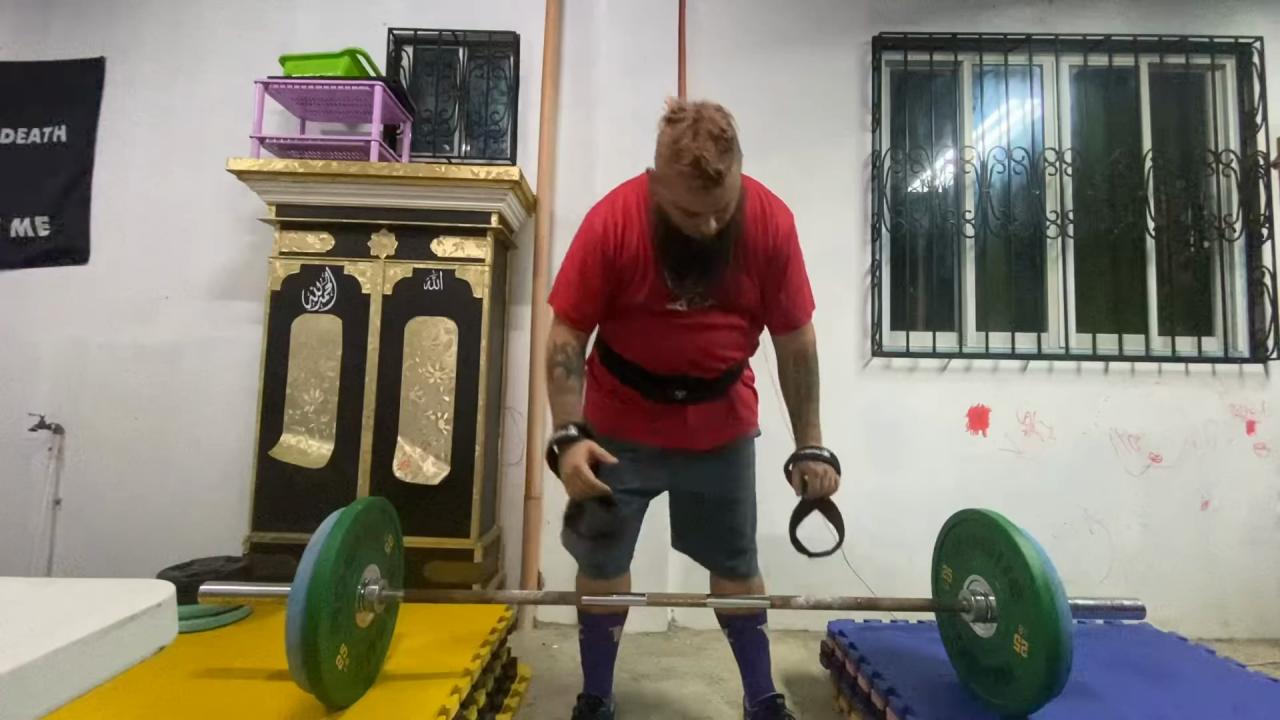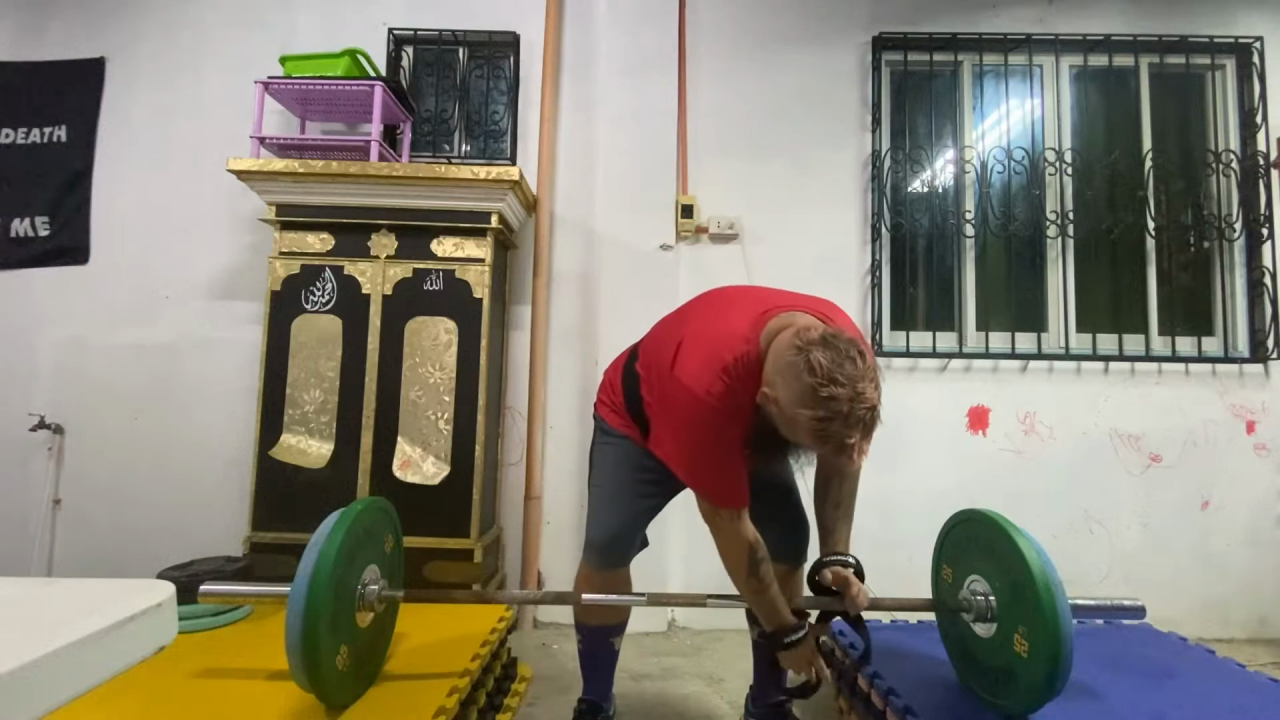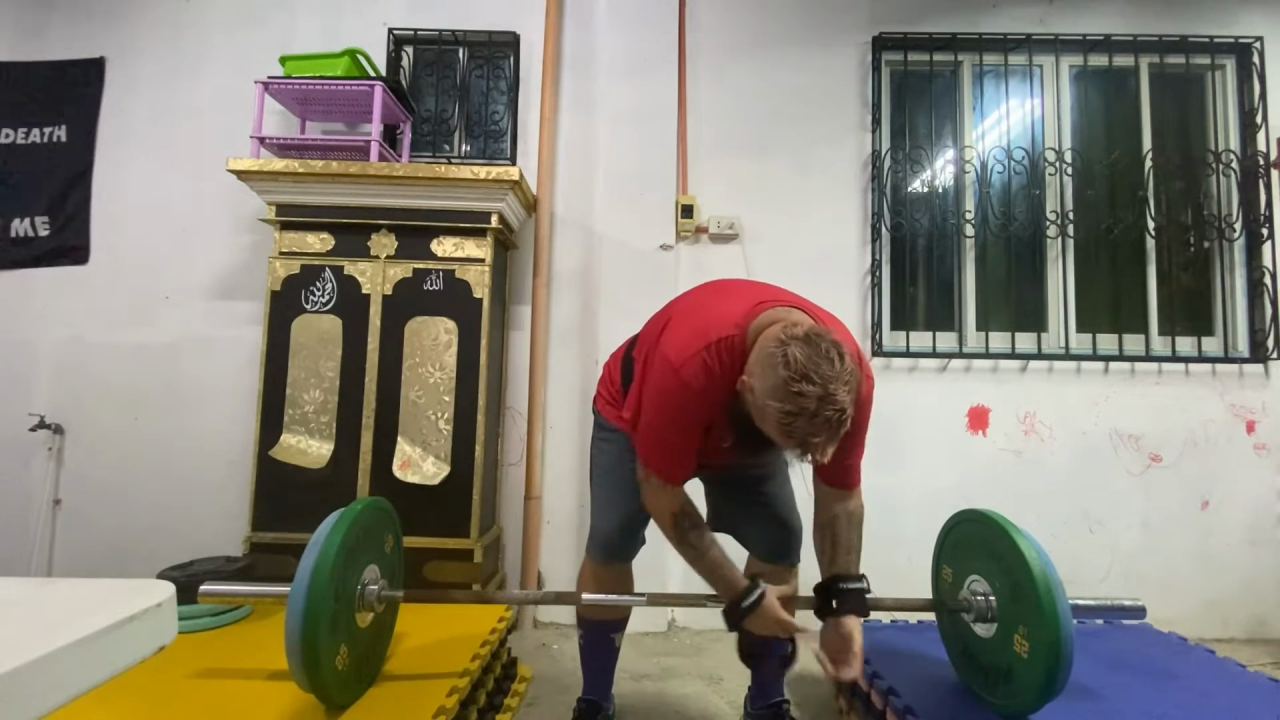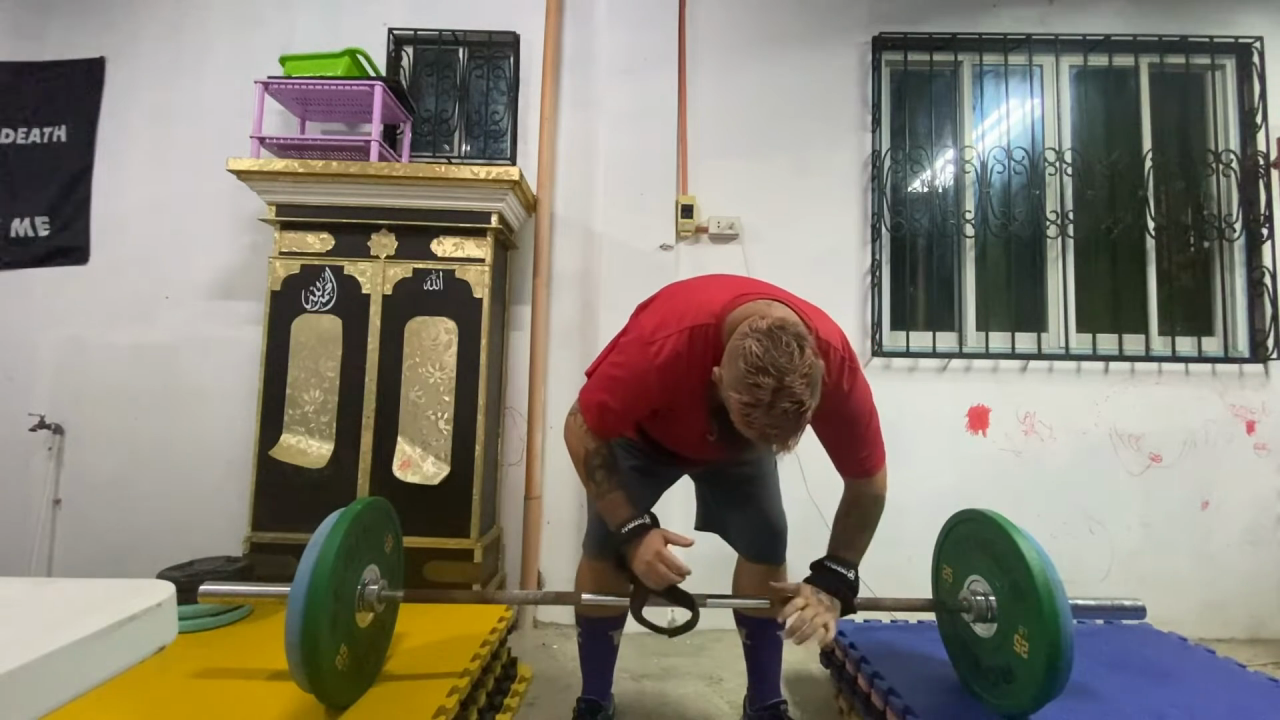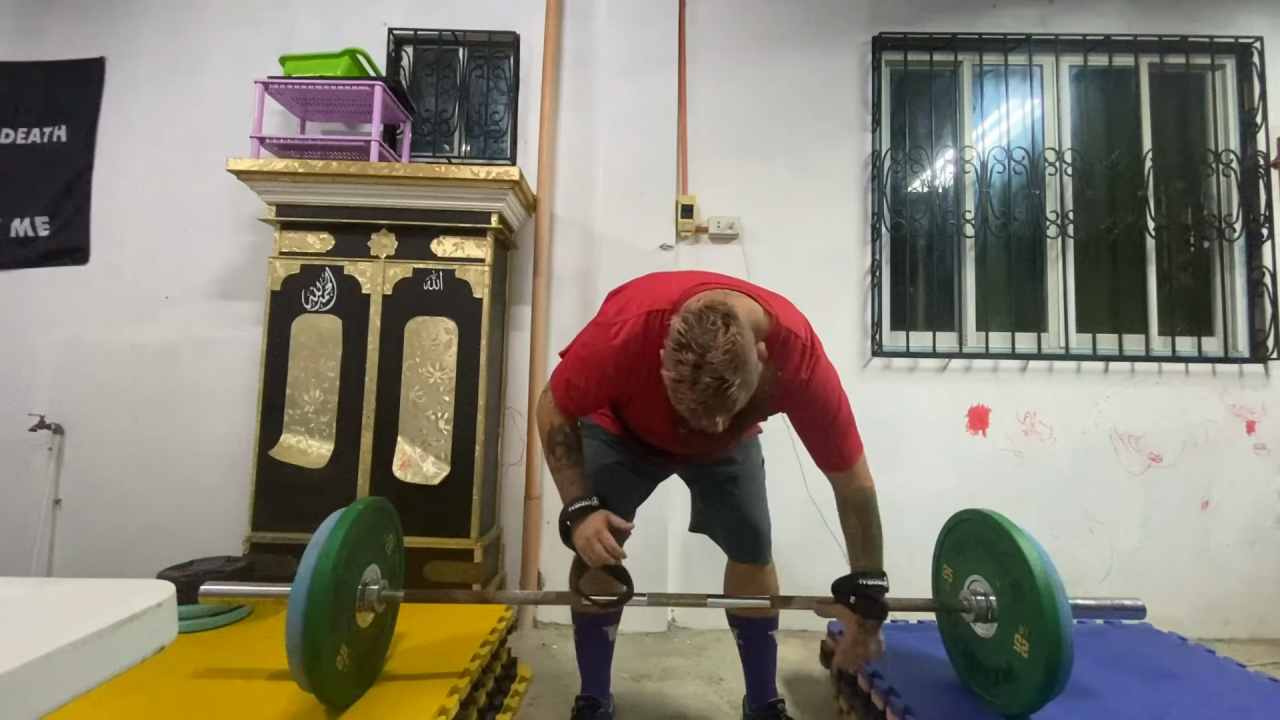
dt=1s
person 1, frame 1
left shoulder: (770, 220)
right shoulder: (612, 223)
left elbow: (796, 339)
right elbow: (566, 333)
left wrist: (810, 445)
right wrist: (567, 435)
left hip: (720, 424)
right hip: (622, 425)
left knee: (735, 562)
right knee: (602, 560)
person 1, frame 2
left shoulder: (848, 360)
right shoulder: (706, 383)
left elbow: (840, 455)
right elbow: (731, 528)
left wrist: (837, 555)
right wrist: (789, 633)
left hip: (746, 432)
right hip: (638, 420)
left knee: (788, 545)
right knee: (606, 549)
person 1, frame 3
left shoulder: (848, 377)
right shoulder: (688, 361)
left elbow: (839, 496)
right elbow: (661, 492)
left wrist: (844, 604)
right wrist: (742, 597)
left hip: (741, 437)
right hip: (637, 417)
left knee: (781, 544)
right knee: (609, 544)
person 1, frame 4
left shoulder: (835, 365)
right shoulder: (663, 342)
left elbow: (867, 481)
right elbow: (583, 428)
left wrist: (832, 579)
right wrist: (631, 529)
left hip: (735, 445)
right hip: (638, 429)
left knee: (766, 546)
right knee: (606, 548)
person 1, frame 5
left shoulder: (798, 356)
right shoulder: (626, 327)
left elbow: (852, 480)
right elbow: (554, 408)
left wrist: (864, 591)
right wrist: (578, 507)
right hip: (622, 430)
left knee: (752, 549)
right knee: (596, 548)
